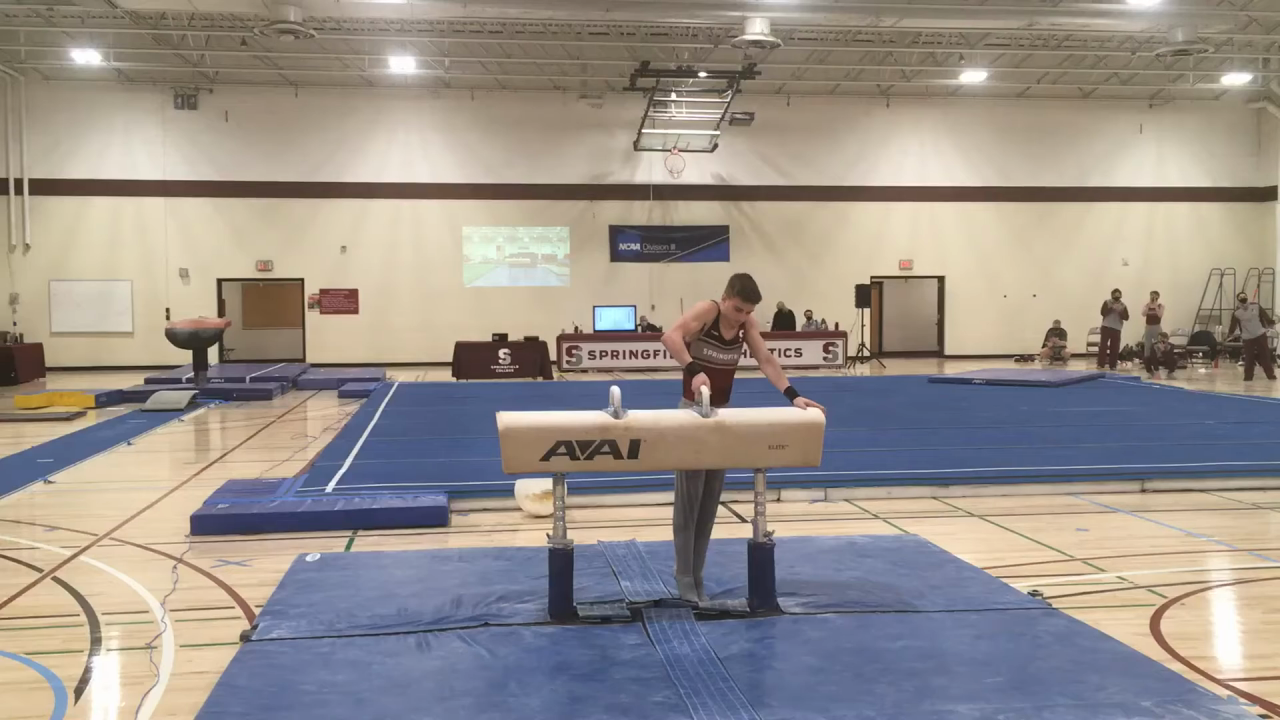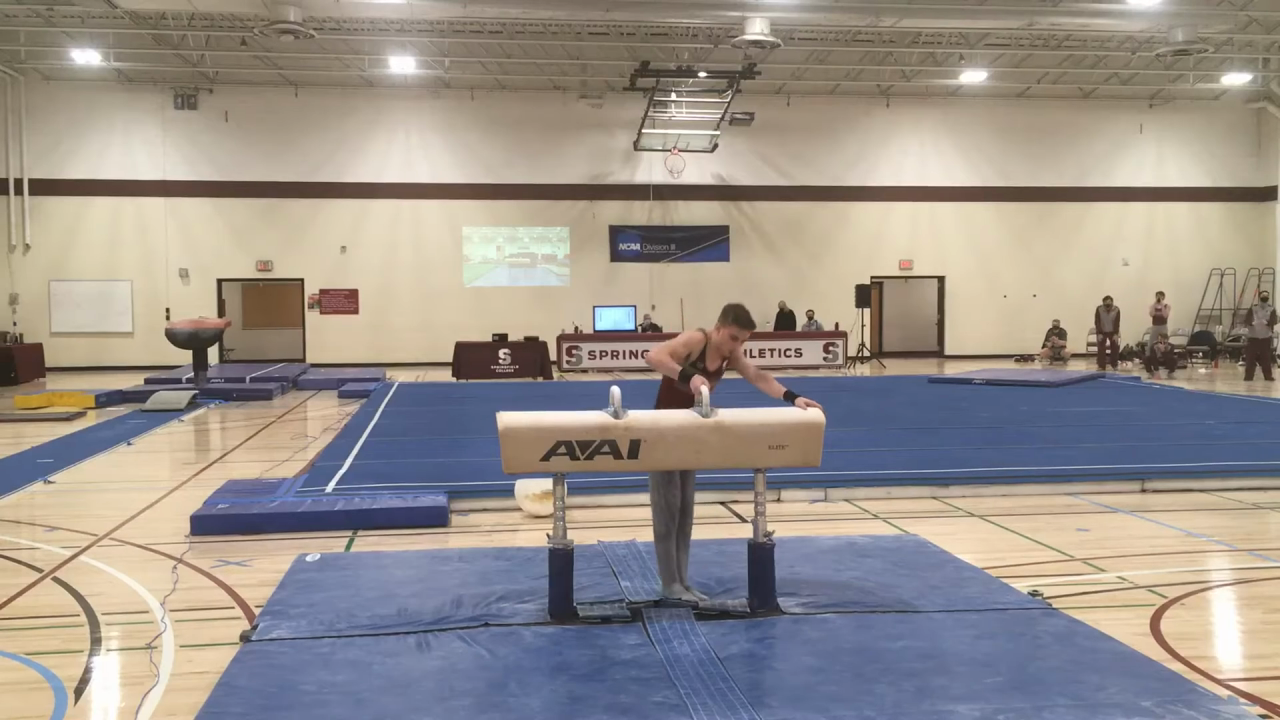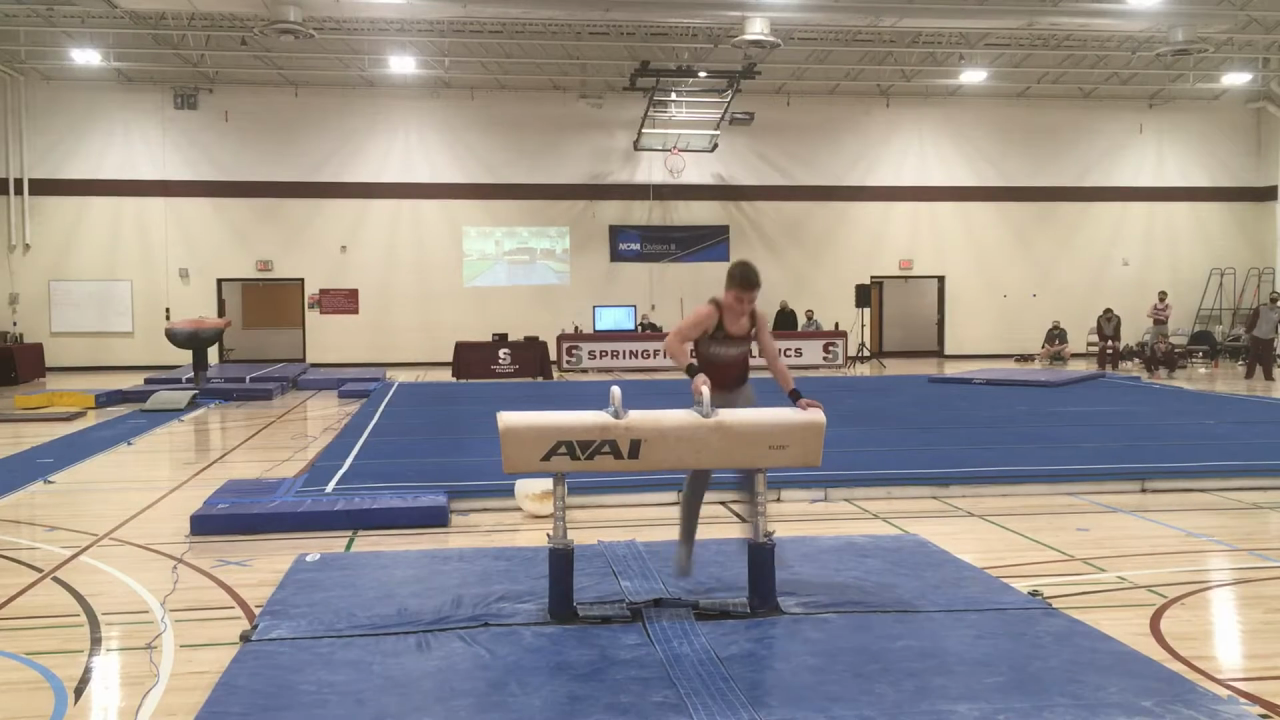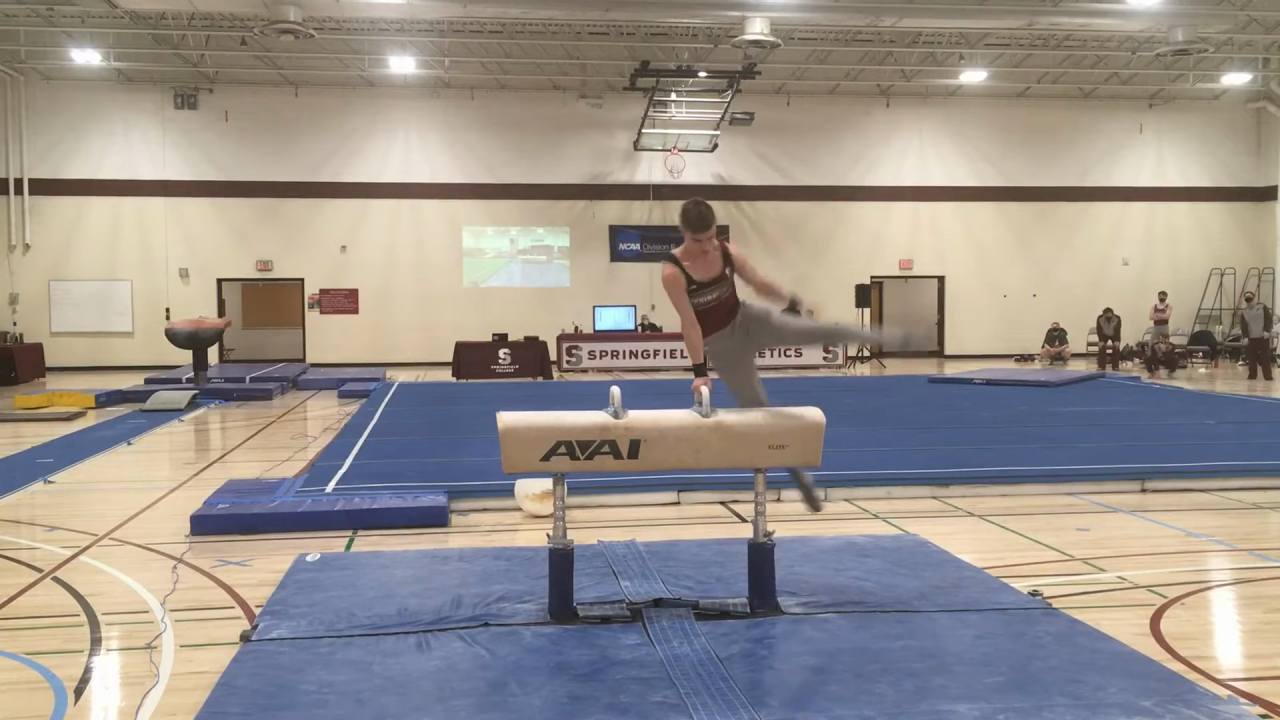
dt=0.7s
person 1, frame 1
left shoulder: (747, 324)
right shoulder: (706, 311)
left elbow: (766, 360)
right elbow: (670, 336)
left wrist: (792, 395)
right wrist: (693, 371)
right hip: (693, 411)
left knee: (711, 499)
right knee: (689, 497)
left ankle: (696, 576)
right ankle: (684, 577)
person 1, frame 2
left shoulder: (731, 355)
right shoulder: (696, 341)
left elbow: (758, 376)
right elbow: (653, 357)
left wrist: (792, 397)
right wrist: (687, 376)
left knee: (684, 504)
right knee: (667, 503)
left ankle: (681, 580)
right ankle: (671, 584)
person 1, frame 3
left shoulder: (757, 317)
right shoulder: (708, 313)
left elbow: (772, 359)
right elbow: (672, 342)
left wrist: (796, 397)
right wrist: (695, 374)
left hip: (741, 396)
right hip: (708, 400)
left knee: (753, 468)
right knee: (700, 476)
right ankle: (685, 546)
person 1, frame 4
left shoulder: (729, 252)
right shoulder: (672, 271)
left elbow: (760, 283)
right elbow: (689, 325)
left wrist: (793, 302)
right wrist: (699, 372)
left hip: (746, 318)
right hip: (717, 343)
left knee: (819, 331)
right knee: (759, 410)
left ankle: (885, 338)
right ankle: (799, 475)
